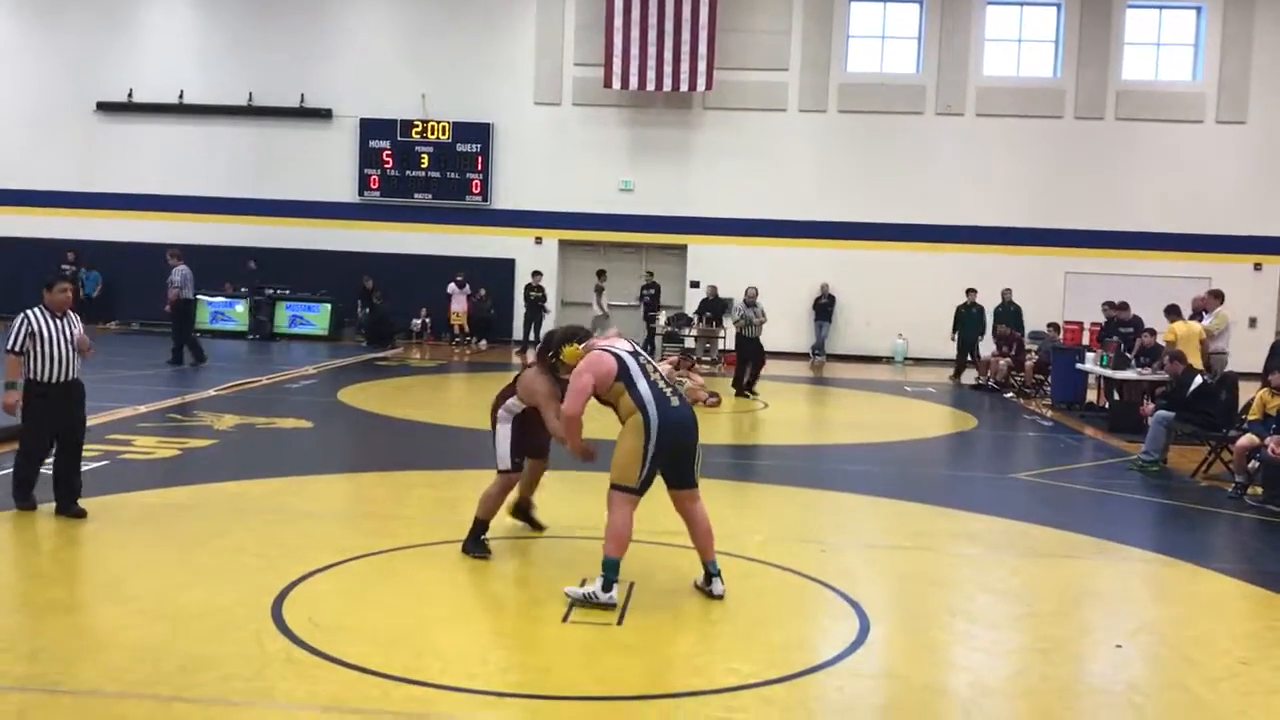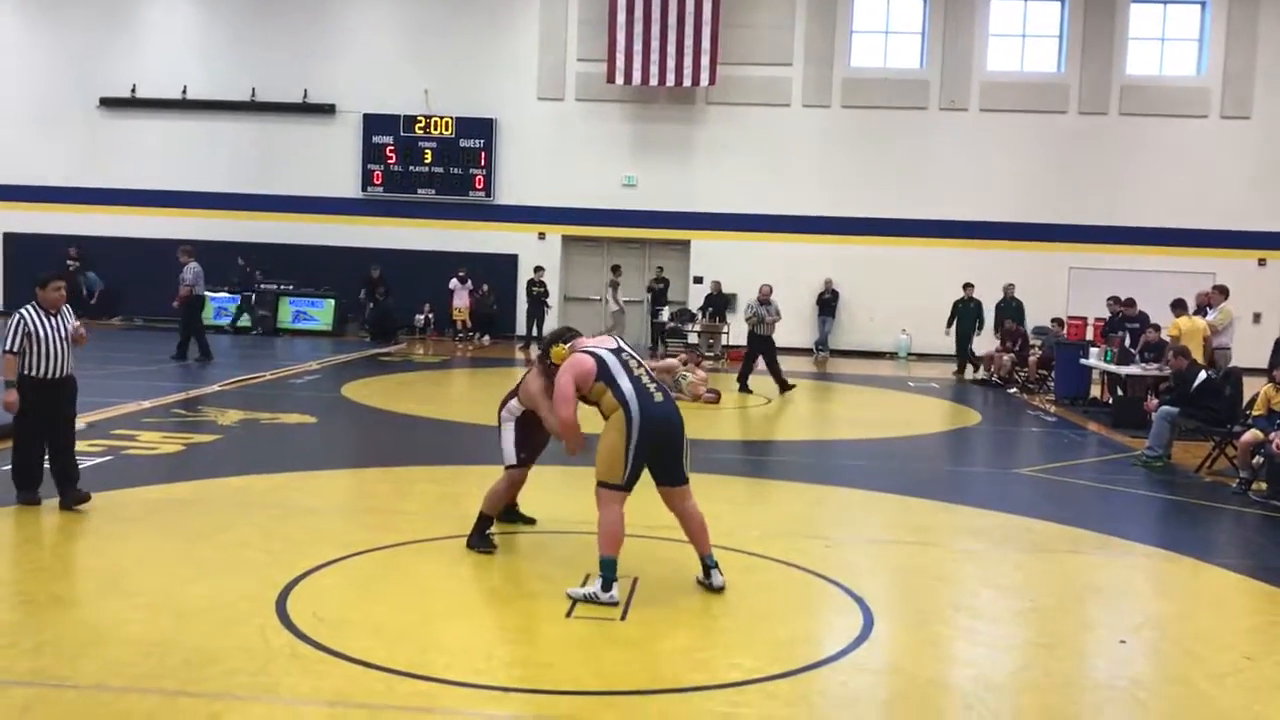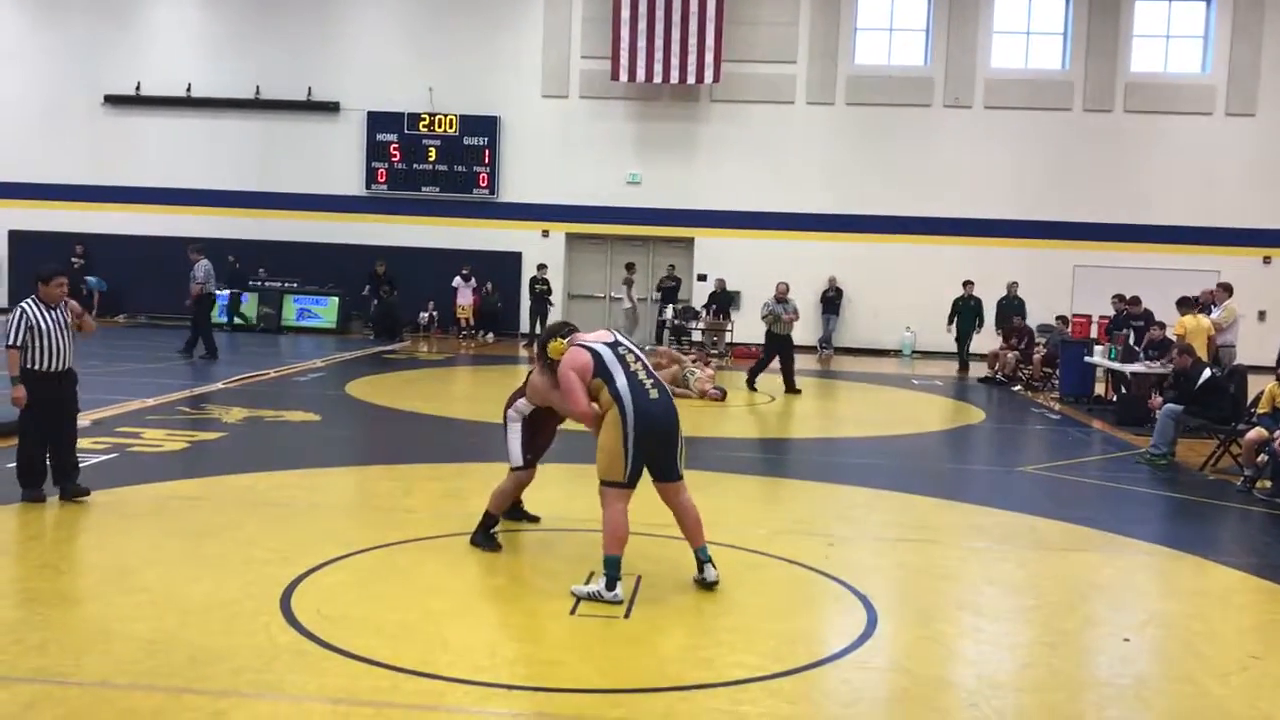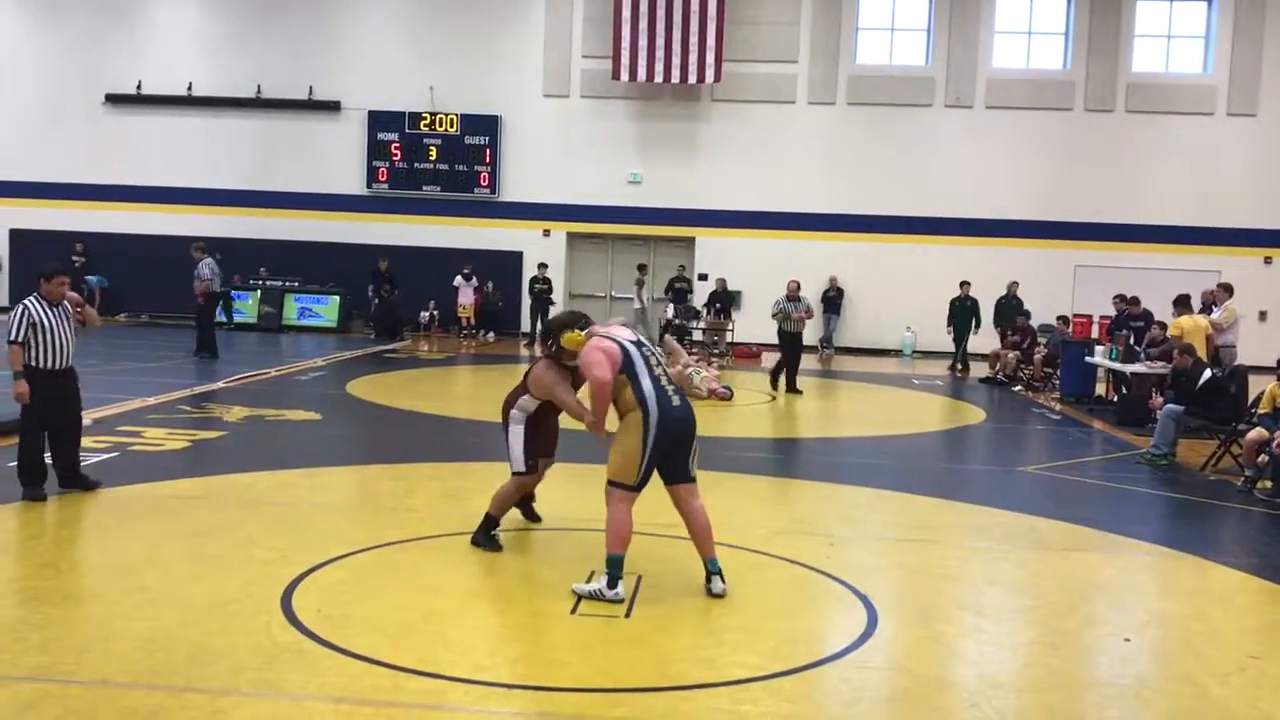
dt=0.2s
person 1, frame 1
left shoulder: (589, 364)
right shoulder: (622, 342)
left elbow: (570, 413)
left wrist: (576, 444)
left hip: (649, 423)
right hip: (683, 417)
left knee: (620, 502)
right knee: (689, 501)
left ankle: (606, 586)
right ankle: (712, 578)
person 1, frame 2
left shoulder: (570, 367)
right shoulder: (611, 340)
left elbow: (563, 418)
left wrist: (572, 442)
left hip: (634, 419)
right hip: (669, 413)
left knee: (609, 500)
right knee: (681, 498)
left ankle: (606, 585)
right ankle: (712, 572)
person 1, frame 3
left shoulder: (569, 361)
right shoulder: (610, 334)
left elbow: (580, 409)
left wrist: (600, 423)
left hip: (629, 416)
right hip: (665, 409)
left knee: (614, 499)
right knee: (676, 493)
left ankle: (610, 584)
right ankle: (705, 566)
person 1, frame 4
left shoulder: (593, 348)
right shoulder: (622, 333)
left elbow: (603, 381)
left wrist: (596, 418)
left hip: (648, 421)
right hip: (682, 415)
left knee: (619, 498)
right knee: (689, 500)
left ankle: (612, 583)
right ankle: (714, 576)
person 2, frame 1
left shoulder: (74, 318)
right shoulder: (28, 319)
left elbow: (82, 352)
left wrist: (86, 348)
left hip: (71, 391)
right hip: (39, 393)
left knee: (71, 447)
right knee: (34, 447)
left ankle: (67, 501)
right ankle: (23, 494)
person 2, frame 2
left shoulder: (66, 311)
right shoulder: (23, 317)
left elbow: (77, 343)
left wrist: (81, 337)
left hip: (63, 385)
right hip: (33, 387)
left knee: (64, 439)
right knee: (29, 440)
left ankle: (68, 491)
right ankle: (27, 489)
person 2, frame 3
left shoulder: (66, 306)
right shoulder: (24, 311)
left elbow: (90, 329)
right elbow: (13, 349)
left wrist: (80, 314)
right wrist: (16, 384)
left hip: (64, 378)
right hip: (36, 381)
left knee: (65, 432)
right knee: (33, 435)
left ankle: (67, 484)
right ankle: (31, 486)
person 2, frame 4
left shoulder: (66, 305)
right shoulder: (26, 309)
left elbow: (94, 323)
right elbow: (15, 346)
left wrist: (80, 304)
right wrist: (19, 379)
left hip: (65, 376)
right hip: (38, 378)
left knee: (70, 428)
right knee: (33, 433)
left ankle: (71, 477)
right ankle: (32, 484)
person 3, frame 1
left shoulder: (565, 367)
right shoulder: (542, 382)
right elbow: (555, 426)
right wrist: (577, 446)
left hip: (536, 415)
right hip: (512, 417)
left knee: (538, 464)
right knee: (508, 478)
left ankle: (522, 506)
right ankle: (475, 537)
person 3, frame 2
right shoulder: (539, 382)
right elbow: (550, 423)
left hip: (536, 419)
right hip: (517, 419)
left knee: (523, 468)
right knee: (514, 473)
left ankle: (508, 508)
right ankle: (478, 532)
person 3, frame 3
right shoulder: (544, 381)
left hip: (544, 419)
right hip: (522, 419)
left knee: (528, 468)
right knee: (520, 476)
left ankle: (512, 506)
right ankle: (482, 533)
person 3, frame 4
left shoulder: (571, 354)
right shoulder: (550, 373)
right elbow: (570, 405)
right wrist: (590, 418)
left hip: (544, 414)
right hip: (522, 417)
left knee: (544, 463)
right knee: (523, 478)
left ankle: (524, 499)
right ankle: (484, 531)
